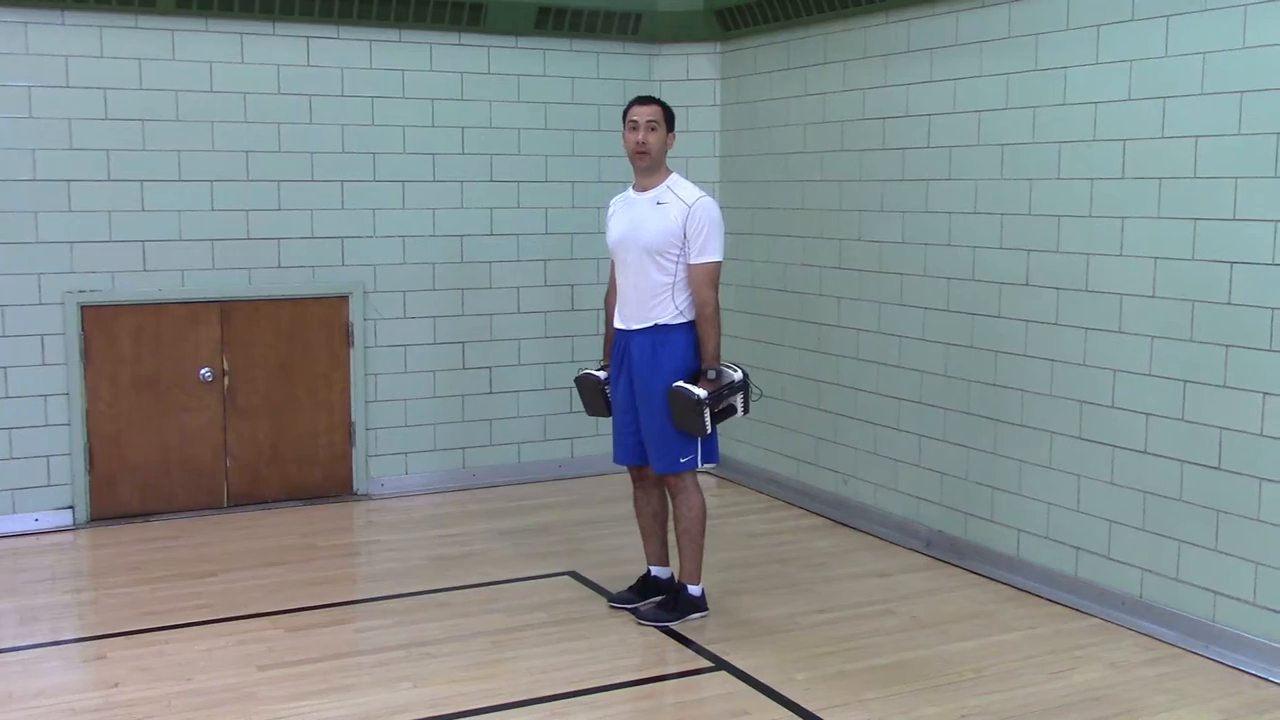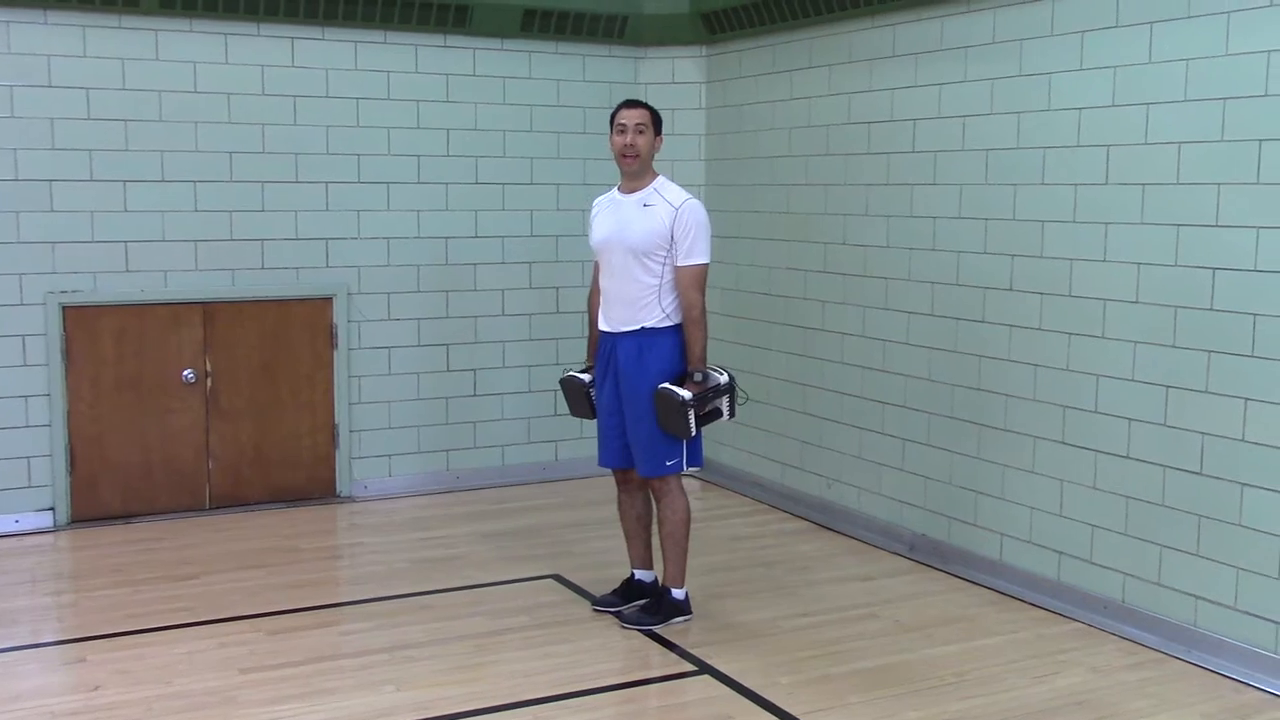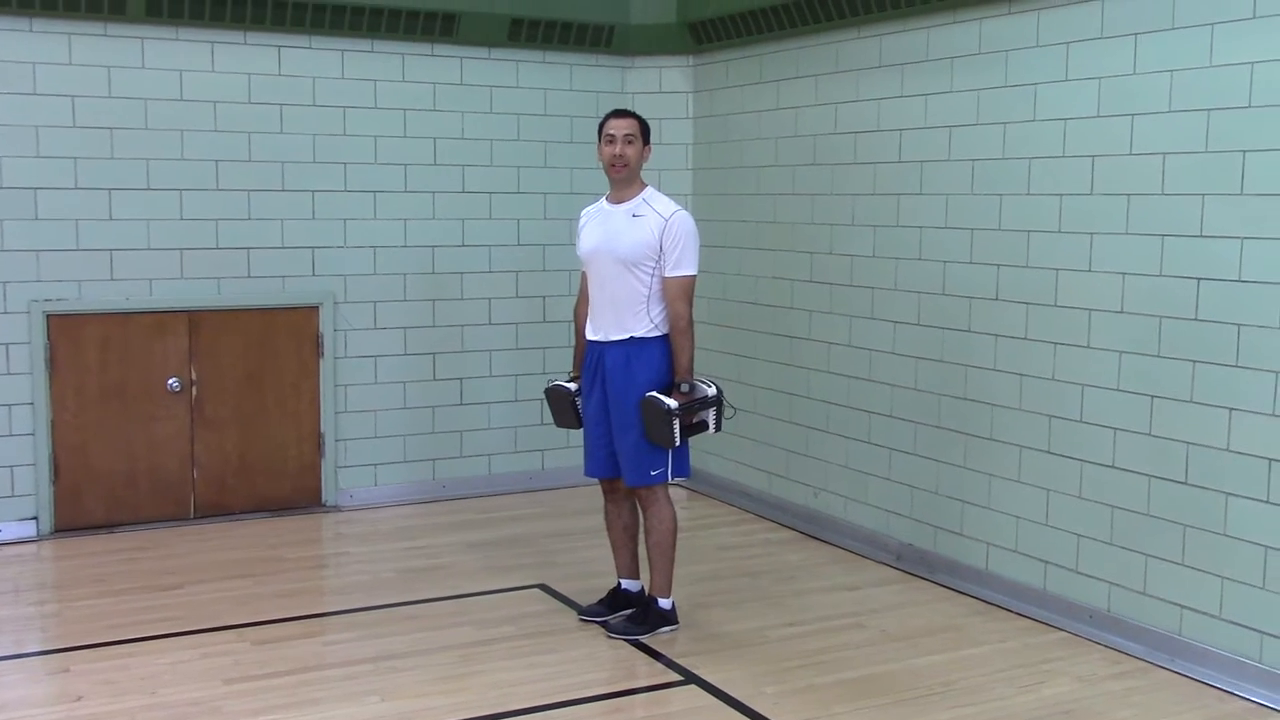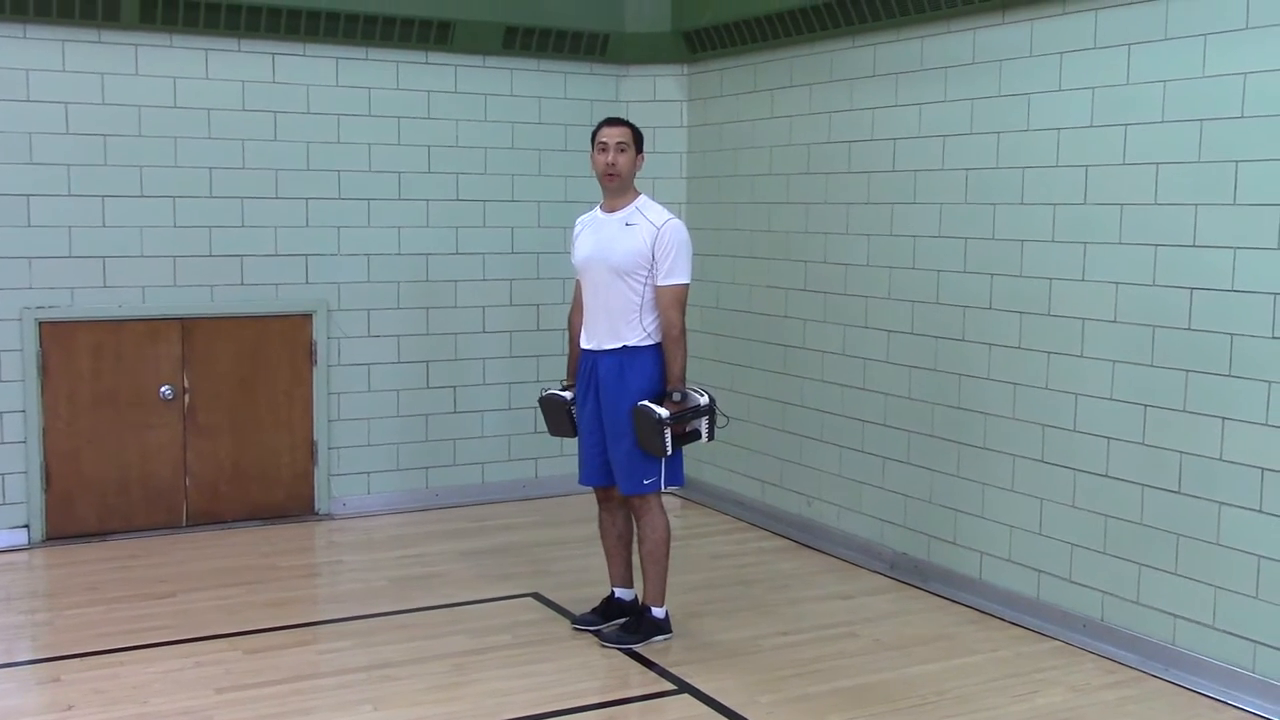
dt=0.4s
person 1, frame 1
left shoulder: (693, 205)
right shoulder: (618, 207)
left elbow: (706, 297)
left wrist: (710, 371)
right wrist: (608, 356)
left hip: (670, 347)
right hip: (628, 347)
left knee: (677, 473)
right knee: (641, 471)
left ankle: (691, 590)
right ankle: (657, 575)
person 1, frame 2
left shoulder: (680, 208)
right shoulder: (601, 208)
left elbow: (692, 299)
left wrist: (696, 374)
right wrist: (591, 358)
left hip: (656, 349)
right hip: (612, 349)
left knee: (662, 476)
right knee: (625, 473)
left ankle: (674, 593)
right ankle: (641, 578)
person 1, frame 3
left shoulder: (670, 219)
right shoulder: (590, 218)
left elbow: (680, 311)
left wrist: (683, 384)
right wrist: (578, 367)
left hip: (644, 360)
right hip: (599, 359)
left knee: (649, 486)
right knee: (612, 483)
left ankle: (661, 604)
right ankle: (627, 588)
person 1, frame 4
left shoulder: (662, 227)
right shoulder: (584, 227)
left elbow: (672, 320)
left wrist: (674, 393)
right wrist: (572, 376)
left hip: (637, 368)
right hip: (593, 368)
left knee: (642, 495)
right knee: (606, 492)
left ankle: (654, 612)
right ankle: (621, 597)
